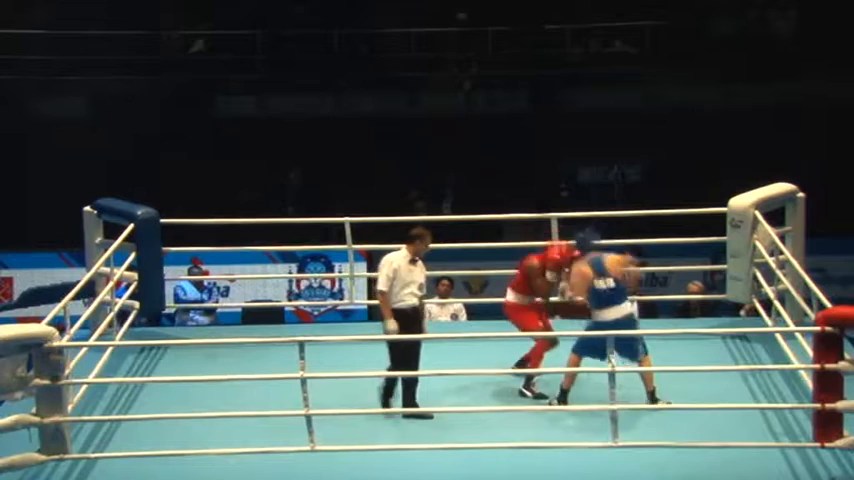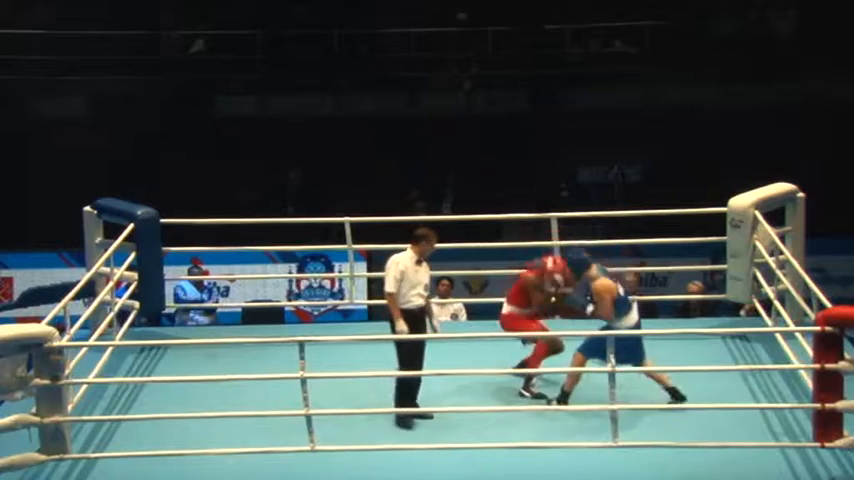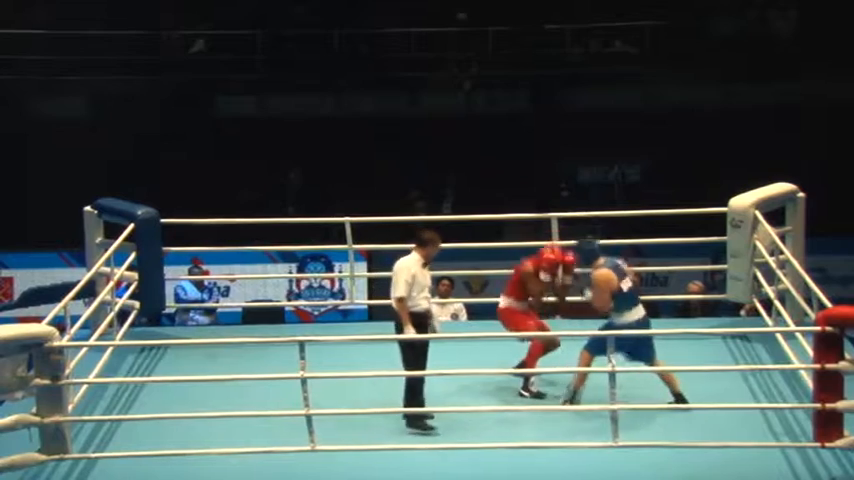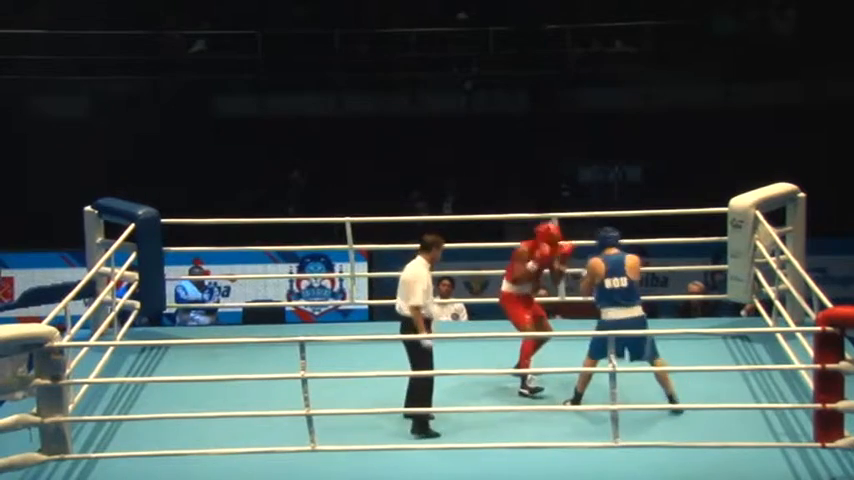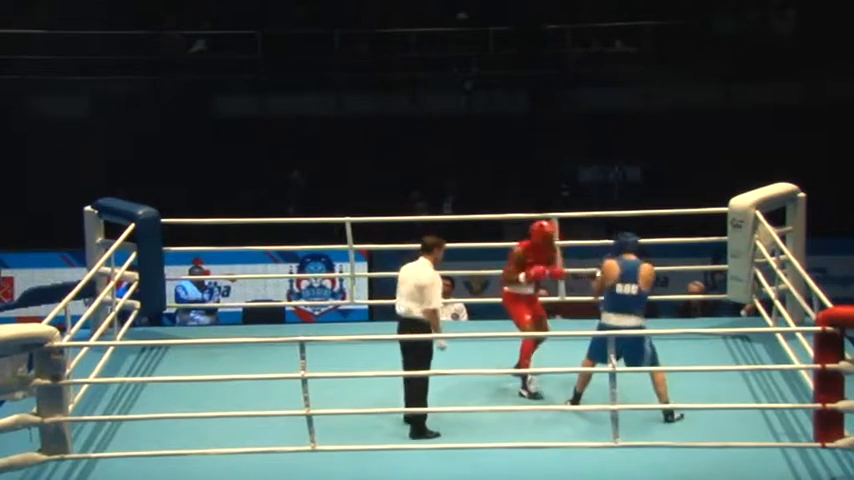
dt=0.2s
person 1, frame 1
left shoulder: (419, 265)
right shoulder: (391, 261)
right elbow: (382, 292)
left wrist: (423, 320)
right wrist: (389, 319)
left hip: (413, 316)
right hip: (397, 316)
left knee: (412, 364)
right knee: (398, 363)
left ankle: (410, 406)
right ankle: (387, 395)
person 1, frame 2
left shoulder: (423, 265)
right shoulder: (398, 261)
right elbow: (390, 293)
left wrist: (432, 319)
right wrist: (398, 320)
left hip: (418, 317)
right hip: (404, 317)
left knee: (417, 365)
right knee: (406, 365)
left ankle: (411, 406)
right ankle: (401, 411)
person 1, frame 3
left shoulder: (423, 267)
right shoulder: (405, 265)
right elbow: (399, 299)
left wrist: (431, 320)
right wrist: (407, 326)
left hip: (421, 320)
right hip: (409, 321)
left knee: (419, 368)
right knee: (414, 369)
left ankle: (413, 409)
right ankle: (413, 416)
person 1, frame 4
left shoulder: (420, 268)
right shoulder: (418, 272)
right elbow: (414, 307)
left wrist: (426, 329)
right wrist: (423, 333)
left hip: (415, 324)
right hip: (415, 326)
left knee: (420, 371)
right knee: (425, 373)
left ankle: (412, 408)
right ankle: (420, 424)
person 1, frame 5
left shoulder: (407, 268)
right shoulder: (431, 275)
right elbow: (431, 310)
right wrist: (439, 336)
left hip: (404, 325)
right hip: (417, 328)
left knee: (411, 372)
right knee: (420, 377)
left ankle: (411, 413)
right ankle: (418, 428)
person 2, frame 1
left shoulder: (579, 268)
right shoulder: (613, 259)
left elbow: (578, 297)
left hip: (602, 321)
right hip: (625, 318)
left knee: (576, 354)
right knee: (642, 357)
left ankle: (562, 398)
right ankle: (653, 398)
person 2, frame 2
left shoulder: (599, 284)
right shoulder: (595, 268)
left elbow: (608, 315)
left wrist: (589, 308)
left hip: (621, 328)
right hip: (632, 322)
left knee: (580, 355)
right knee: (640, 363)
left ankle: (562, 398)
right ankle: (675, 394)
person 2, frame 3
left shoulder: (599, 275)
right shoulder: (617, 261)
left elbow: (604, 306)
left wrist: (591, 296)
left hip: (623, 324)
right hip: (641, 319)
left knee: (587, 353)
right knee: (652, 362)
left ankle: (573, 397)
right ankle: (679, 398)
person 2, frame 4
left shoulder: (595, 263)
right shoulder: (634, 260)
left elbow: (586, 291)
left hip: (610, 321)
right hip: (636, 319)
left knee: (592, 358)
right knee: (655, 359)
left ankle: (576, 399)
right ankle: (672, 400)
person 2, frame 5
left shoulder: (609, 265)
right shoulder: (647, 270)
left elbow: (596, 292)
left hip: (609, 325)
right hip: (635, 327)
left knee: (590, 360)
right knee: (654, 367)
left ankle: (575, 400)
right ankle: (668, 411)
person 3, frame 1
left shoulder: (553, 263)
right shoulder: (534, 264)
right elbow: (544, 294)
right wrist: (552, 272)
left hip: (530, 303)
right hip: (516, 306)
left knee: (551, 340)
right knee: (543, 339)
left ankle: (521, 364)
right ankle: (528, 385)
person 3, frame 2
left shoulder: (553, 278)
right shoulder: (530, 279)
left elbow: (564, 309)
right elbow: (541, 307)
right wrist: (550, 286)
left hip: (526, 315)
right hip: (511, 317)
left knee: (557, 346)
right knee: (545, 339)
left ankle: (522, 366)
right ankle: (527, 386)
person 3, frame 3
left shoulder: (551, 269)
right shoulder: (528, 268)
left elbow: (561, 297)
right elbow: (537, 296)
left wrist: (567, 275)
right wrist: (546, 274)
left hip: (524, 310)
right hip: (508, 310)
left knee: (553, 342)
right knee: (540, 337)
left ankle: (522, 367)
right ankle: (527, 385)
person 3, frame 4
left shoulder: (551, 251)
right shoulder: (524, 249)
left elbow: (556, 280)
right elbow: (516, 278)
left wrist: (562, 262)
right wrist: (535, 262)
left hip: (527, 296)
right hip: (510, 296)
left knee: (546, 333)
right knee: (530, 333)
left ankle: (520, 366)
right ankle: (525, 383)
person 3, frame 5
left shoulder: (550, 250)
right shoulder: (520, 251)
left elbow: (553, 271)
right elbow: (506, 279)
left wrist: (556, 272)
right wrist: (526, 276)
left hip: (531, 295)
right hip: (513, 296)
left knee: (543, 332)
right knee: (530, 332)
left ankle: (521, 366)
right ankle: (526, 385)
